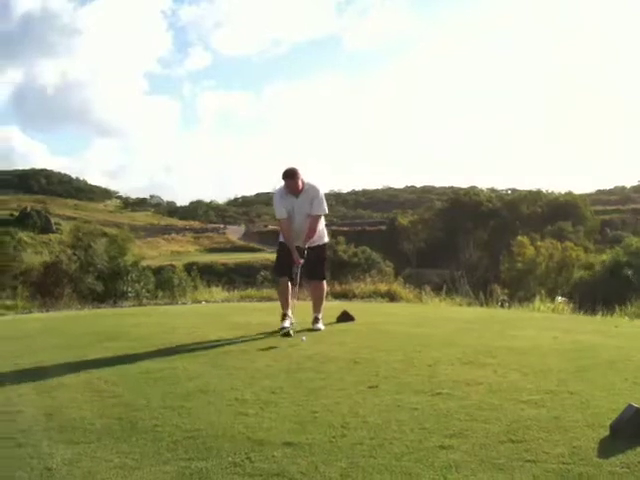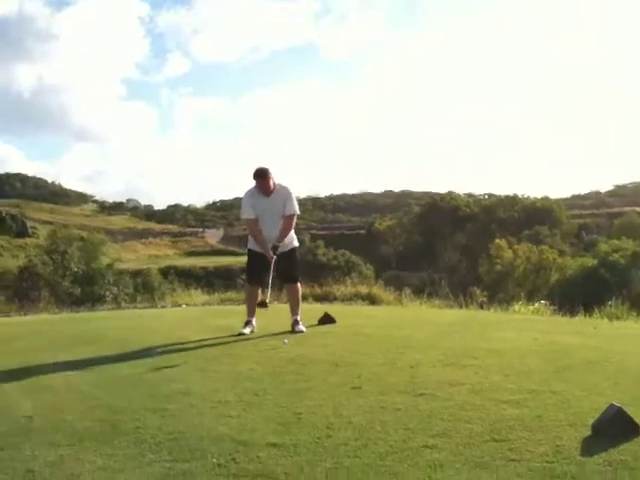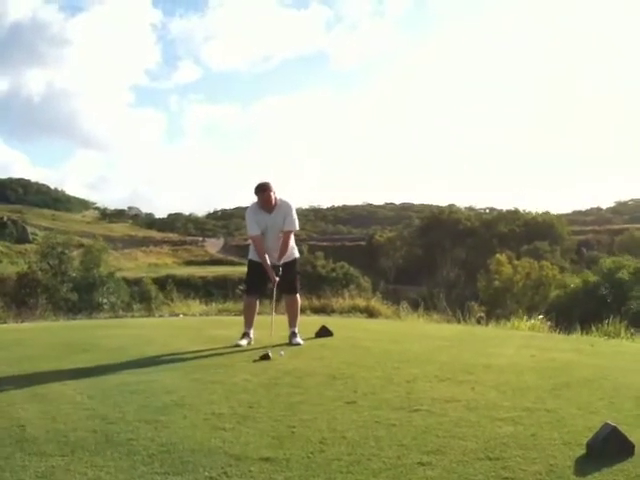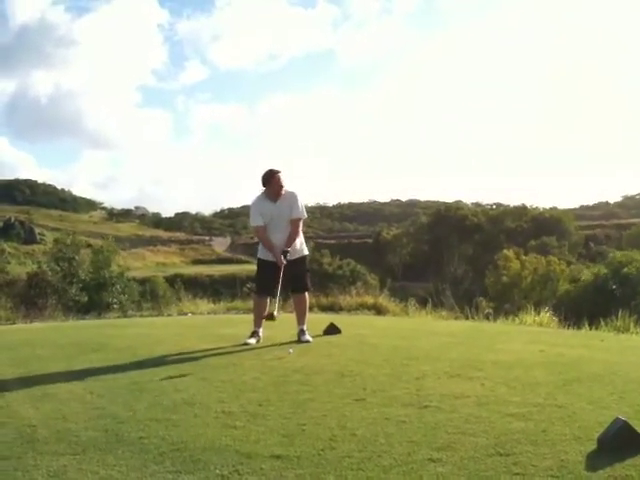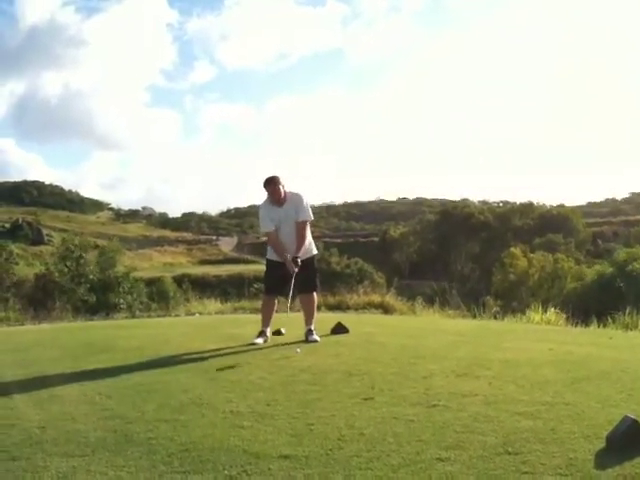
dt=1s
person 1, frame 1
left shoulder: (315, 192)
right shoulder: (279, 195)
left elbow: (315, 222)
right elbow: (284, 225)
left wrist: (304, 246)
right wrist: (294, 251)
left hip: (316, 241)
right hip: (289, 241)
left knee: (317, 279)
right knee: (282, 276)
left ankle: (317, 317)
right ankle: (286, 315)
person 1, frame 2
left shoulder: (286, 193)
right shoulder: (249, 197)
left elbow: (290, 221)
right elbow: (251, 226)
left wrist: (277, 244)
right wrist: (266, 249)
left hip: (286, 245)
right hip: (258, 247)
left knee: (293, 282)
right knee: (253, 283)
left ankle: (296, 320)
right ankle: (250, 321)
person 1, frame 3
left shoulder: (287, 208)
right shoulder: (251, 212)
left elbow: (287, 237)
right elbow: (258, 243)
left wrist: (278, 263)
right wrist: (269, 268)
left hip: (286, 257)
right hip: (259, 258)
left knee: (292, 293)
right knee: (251, 294)
left ankle: (294, 332)
right ankle: (248, 333)
person 1, frame 4
left shoulder: (292, 198)
right shoulder: (257, 205)
left elbow: (297, 226)
right elbow: (261, 234)
left wrist: (286, 249)
right wrist: (276, 254)
left hip: (295, 253)
right hip: (267, 256)
left knee: (300, 291)
right knee: (261, 294)
left ankle: (302, 330)
right ankle: (257, 331)
person 1, frame 5
left shoulder: (299, 200)
right shoulder: (264, 209)
left elbow: (302, 229)
right elbow: (272, 238)
left wrist: (296, 255)
right wrist: (286, 260)
left hip: (304, 254)
right hip: (277, 257)
left knee: (308, 291)
right knee: (270, 293)
left ankle: (310, 330)
right ankle: (264, 331)
